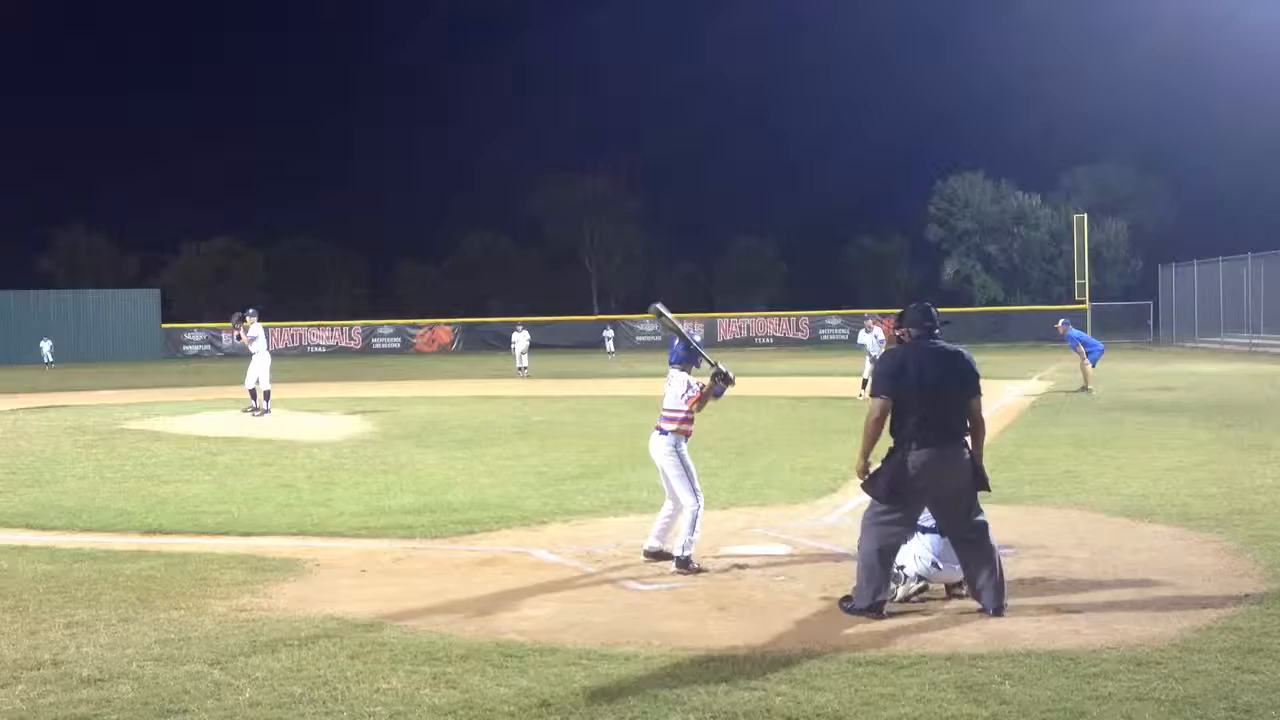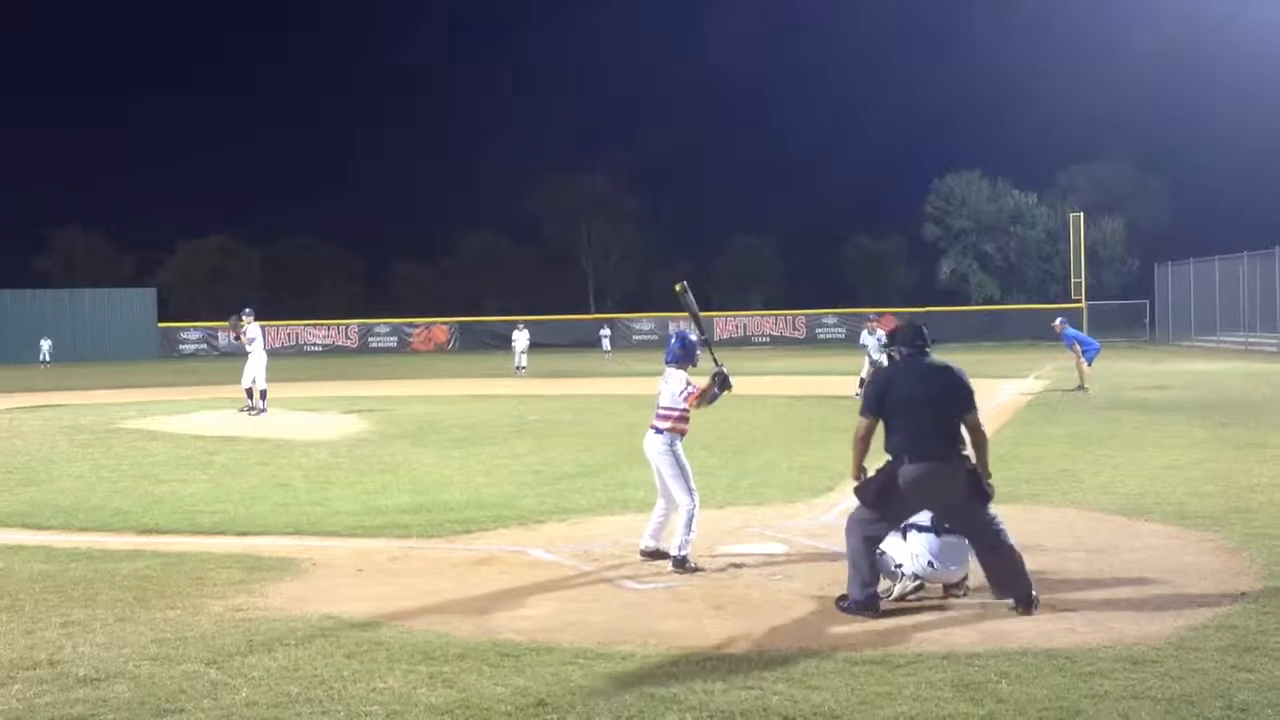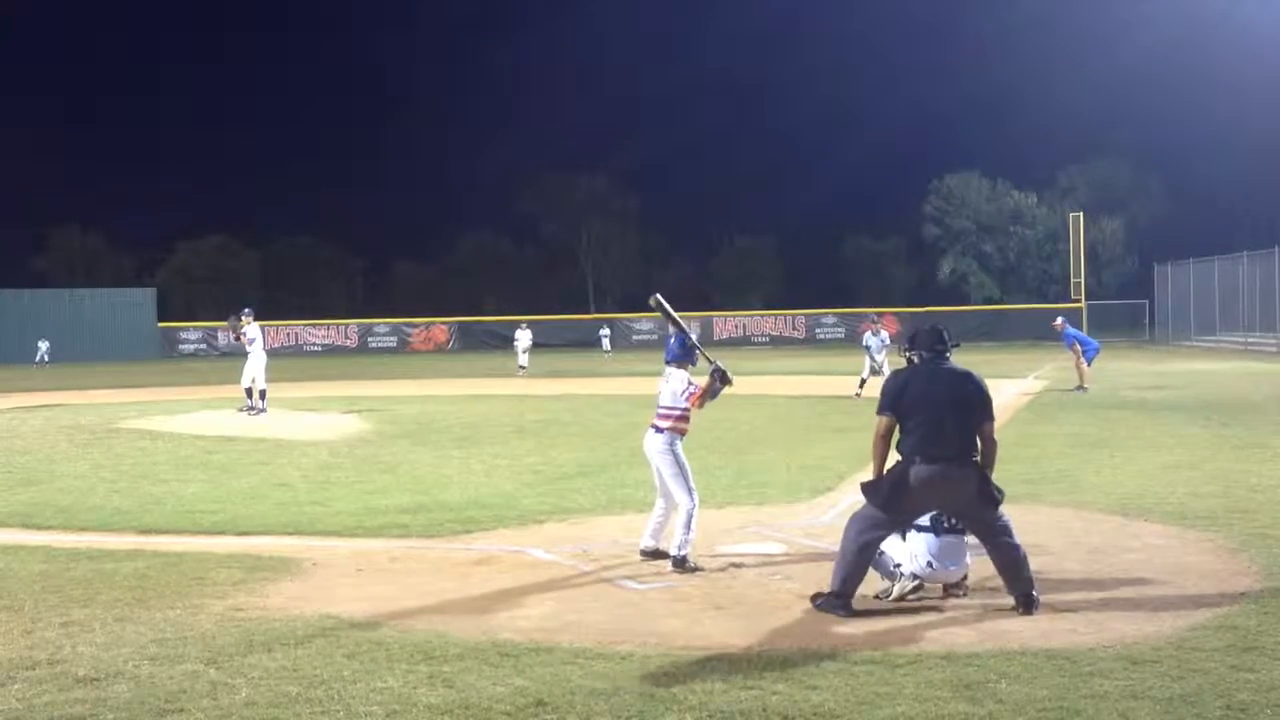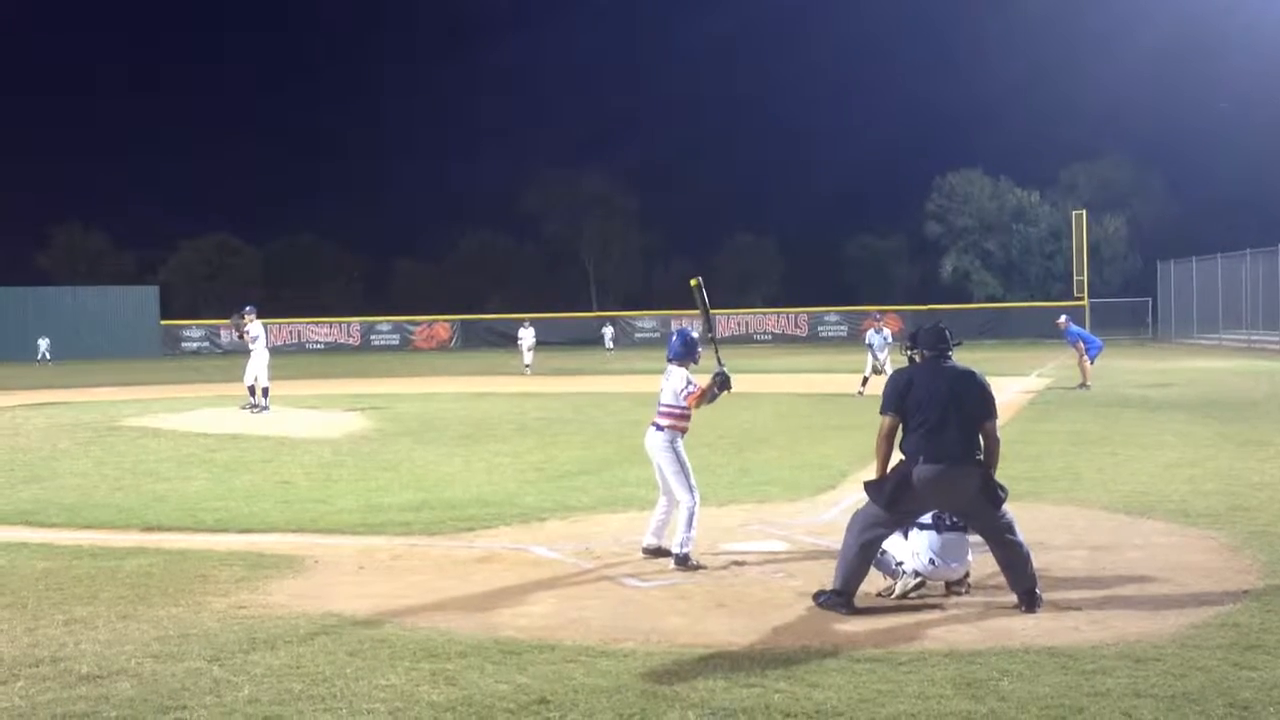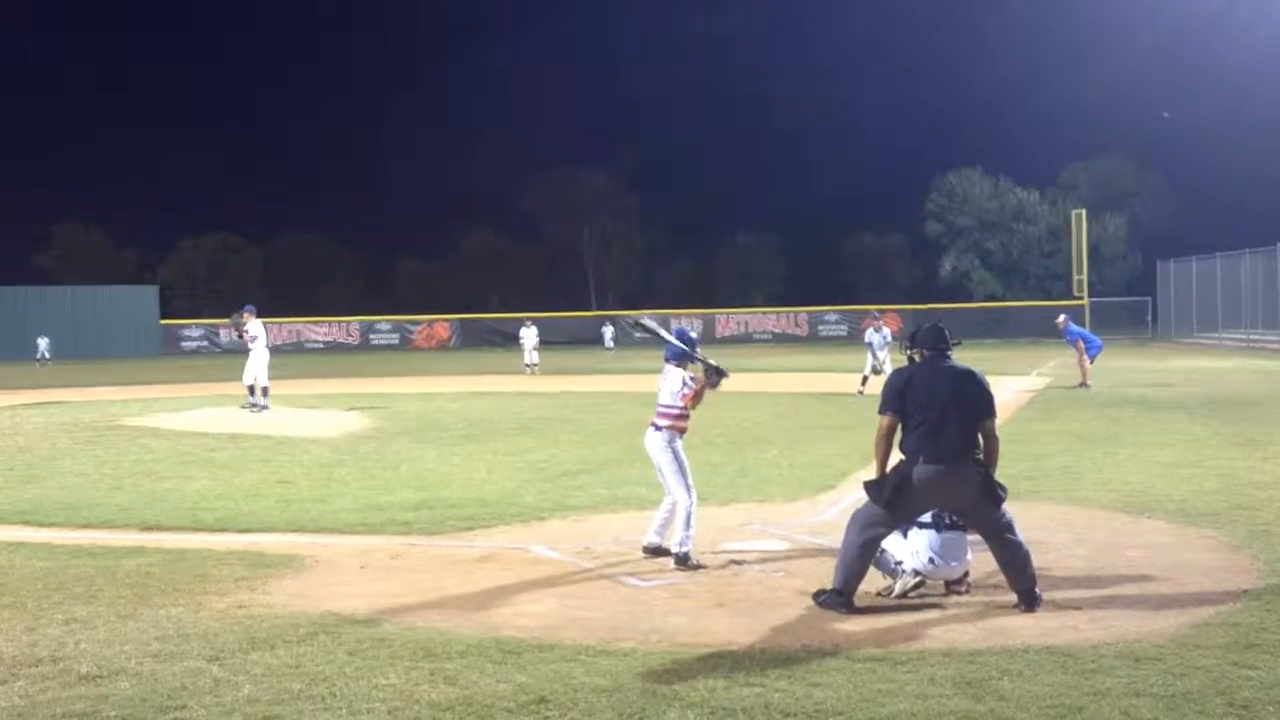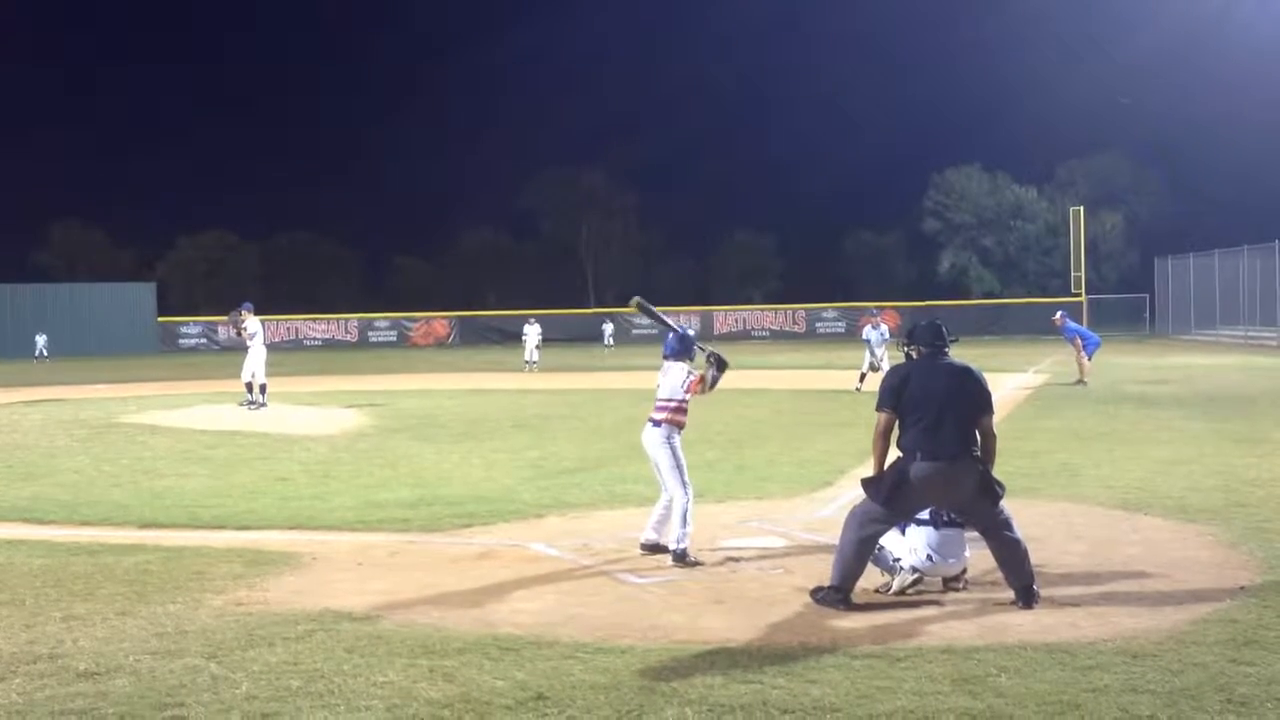
dt=0.5s
person 1, frame 1
left shoulder: (894, 359)
right shoulder: (961, 359)
left elbow: (878, 414)
right elbow: (976, 417)
left wrist: (863, 457)
right wrist: (976, 457)
left hip: (912, 458)
right hip: (955, 457)
left knee: (880, 526)
right knee: (971, 529)
left ankle: (868, 601)
right ankle: (993, 600)
person 1, frame 2
left shoulder: (883, 378)
right shoulder: (952, 375)
left elbow: (863, 432)
right elbow: (975, 428)
left wrist: (857, 466)
right wrist: (982, 466)
left hip: (907, 472)
right hip: (953, 471)
left knee: (861, 527)
right knee: (988, 532)
left ankle: (862, 598)
right ankle: (1023, 596)
person 1, frame 3
left shoulder: (901, 380)
right shoulder: (972, 382)
left elbow: (883, 433)
right elbow: (989, 439)
left wrist: (877, 478)
right wrist: (984, 478)
left hip: (917, 474)
right hip: (964, 475)
left knee: (863, 528)
right knee: (998, 532)
left ankle: (839, 597)
right ankle: (1026, 596)
person 1, frame 4
left shoulder: (903, 378)
right shoulder: (975, 380)
left elbow: (887, 433)
right elbow: (991, 437)
left wrist: (880, 478)
right wrist: (987, 478)
left hip: (919, 473)
right hip: (966, 474)
left knee: (865, 526)
right knee: (1002, 530)
left ankle: (840, 595)
right ankle: (1029, 594)
person 1, frame 5
left shoulder: (903, 378)
right shoulder: (974, 379)
left elbow: (885, 432)
right elbow: (990, 436)
left wrist: (880, 478)
right wrist: (987, 478)
left hip: (919, 474)
right hip: (966, 474)
left knee: (865, 526)
right knee: (1001, 530)
left ankle: (840, 594)
right ankle: (1029, 594)
person 1, frame 6
left shoulder: (900, 375)
right shoulder: (971, 376)
left elbow: (883, 430)
right elbow: (988, 433)
left wrist: (878, 475)
right wrist: (985, 475)
left hip: (917, 470)
right hip: (964, 471)
left knee: (863, 522)
right knee: (998, 526)
left ankle: (838, 591)
right ankle: (1026, 591)
person 2, frame 1
left shoulder: (677, 376)
right shoulder: (682, 378)
left elbow: (709, 395)
right elbow: (697, 406)
left wrist: (722, 382)
right wrist: (713, 381)
left hip: (661, 441)
right hip: (671, 444)
left knee: (676, 499)
right knee: (693, 501)
left ankle: (653, 547)
right ankle: (682, 558)
person 2, frame 2
left shoulder: (672, 374)
right shoulder: (678, 376)
left elbow: (701, 400)
right elbow: (697, 402)
left wrist: (719, 388)
right wrist: (713, 380)
left hip: (656, 440)
right hip: (666, 442)
left knee: (668, 498)
right knee: (689, 500)
left ankle: (649, 547)
right ankle: (679, 557)
person 2, frame 3
left shoulder: (672, 374)
right shoulder: (680, 376)
left elbow: (701, 397)
right elbow: (698, 402)
left wrist: (719, 384)
right wrist: (712, 378)
left hip: (656, 439)
right hip: (666, 442)
left knee: (667, 497)
right knee: (688, 500)
left ankle: (649, 546)
right ankle: (679, 557)
person 2, frame 4
left shoulder: (673, 372)
right shoulder: (680, 374)
left elbow: (699, 400)
right elbow: (696, 402)
left wrist: (718, 388)
right wrist: (714, 381)
left hip: (657, 437)
right hip: (667, 440)
left knee: (669, 495)
right knee: (689, 497)
left ankle: (651, 544)
right ankle: (681, 555)
person 2, frame 5
left shoulder: (672, 372)
right shoulder: (678, 375)
left elbow: (696, 390)
right elbow: (693, 403)
left wrist: (712, 376)
right wrist: (707, 376)
left hip: (659, 437)
right hip: (666, 439)
left knee: (675, 495)
right knee: (686, 496)
left ankle: (653, 543)
right ankle: (682, 554)
person 2, frame 6
left shoulder: (670, 368)
right shoulder: (679, 368)
left elbow: (703, 386)
right elbow: (701, 388)
left wrist: (717, 370)
right wrist: (709, 364)
left hip: (655, 433)
right hip: (664, 435)
left knee: (670, 492)
right knee: (683, 493)
left ankle: (649, 540)
right ankle: (679, 551)
